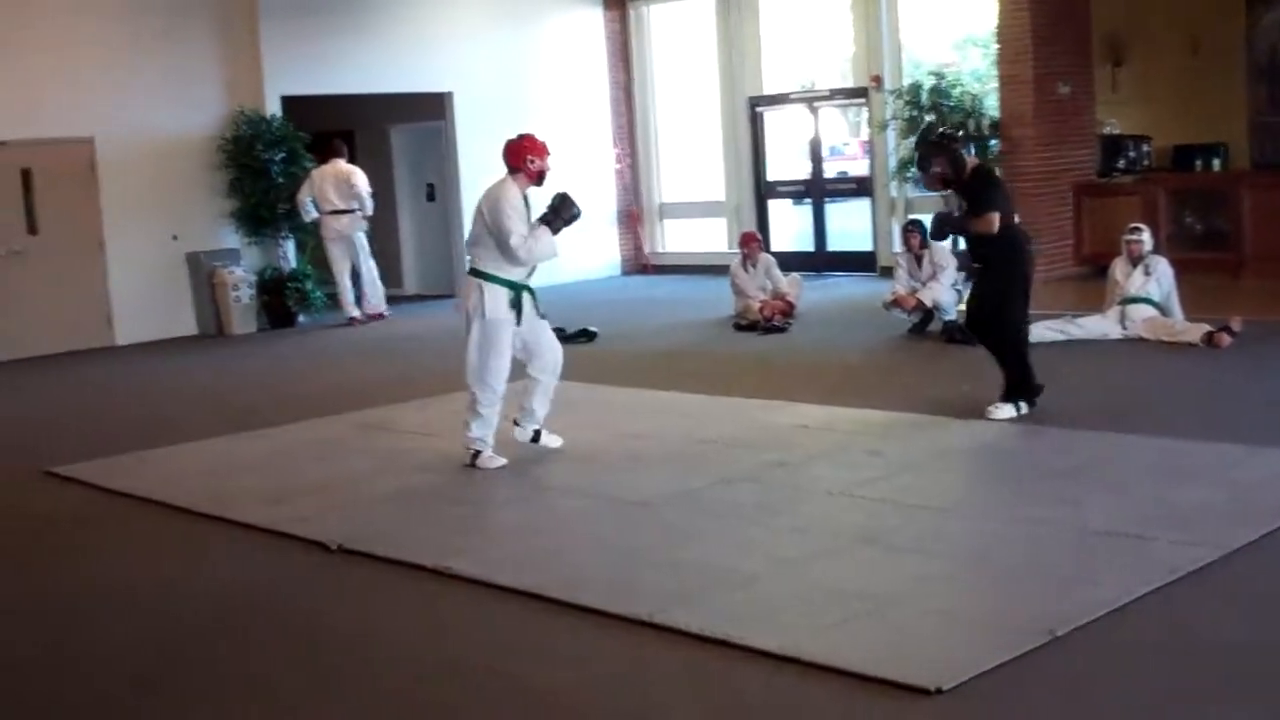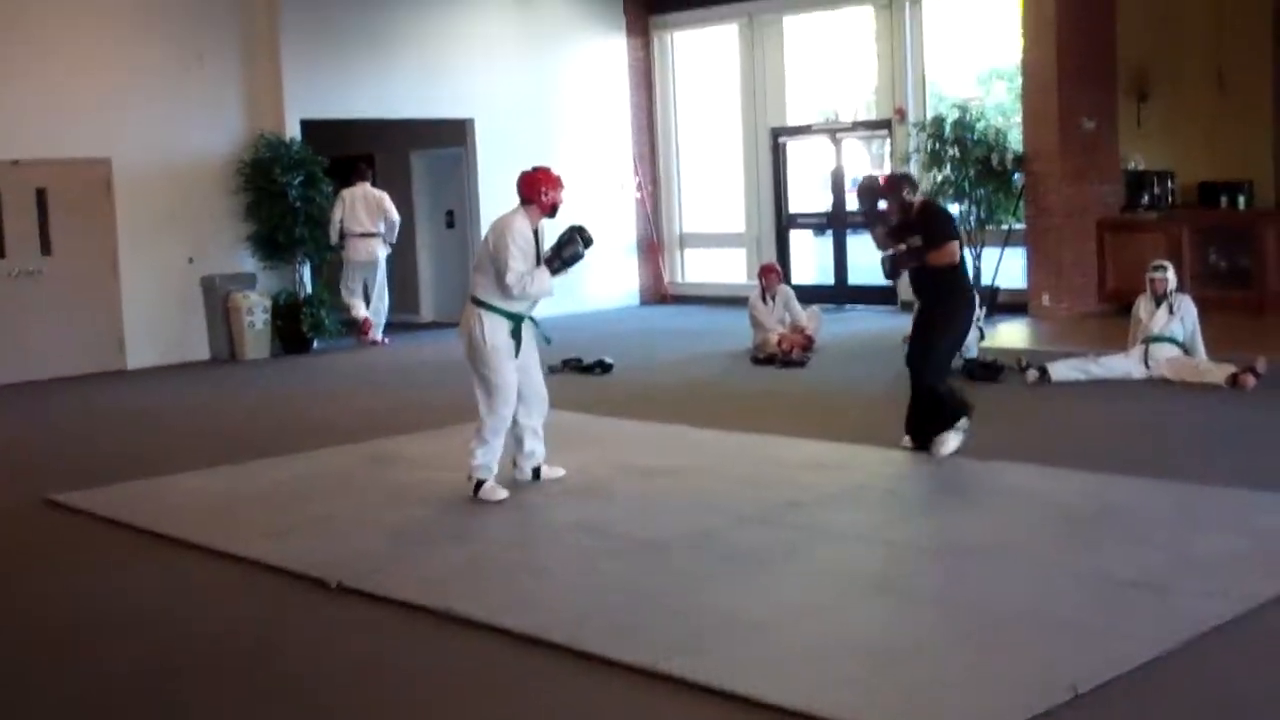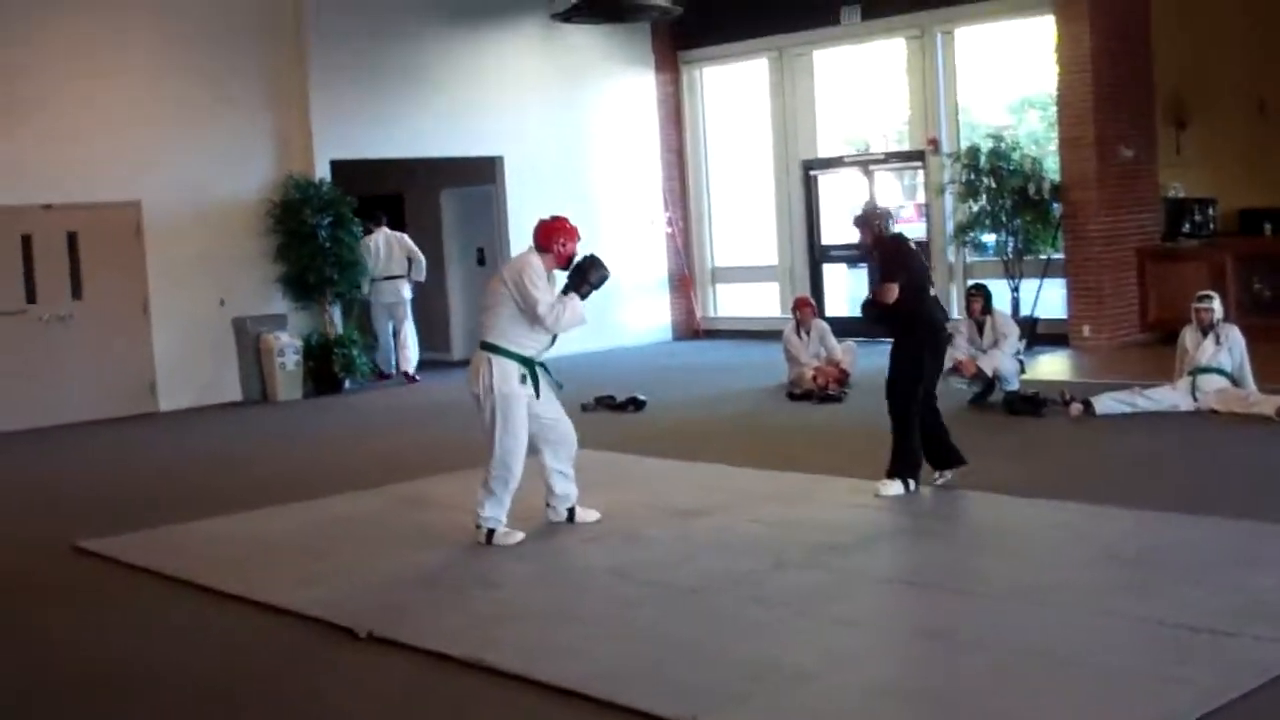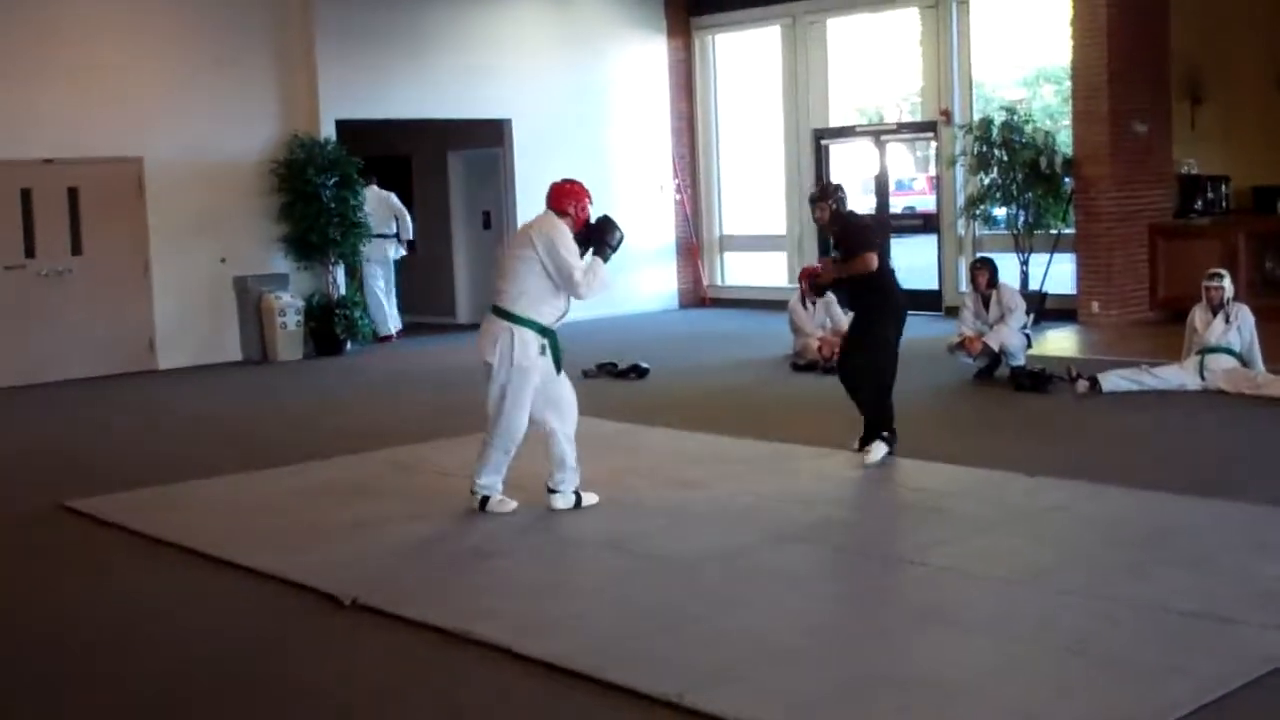
dt=0.4s
person 1, frame 1
left shoulder: (515, 195)
right shoulder: (504, 196)
right elbow: (523, 250)
left wrist: (548, 222)
right wrist: (555, 225)
left hip: (513, 294)
right hip: (490, 295)
left knee: (548, 355)
right knee: (491, 376)
left ankle: (528, 425)
right ankle: (478, 447)
person 1, frame 2
left shoulder: (531, 227)
right shoulder: (511, 228)
right elbow: (517, 285)
left wrist: (559, 254)
right wrist: (556, 263)
left hip: (516, 323)
right hip: (491, 324)
left knee: (533, 395)
right knee: (501, 402)
left ankle: (528, 463)
right ankle: (481, 475)
person 1, frame 3
left shoulder: (536, 269)
right shoulder: (527, 267)
left elbow: (547, 316)
right elbow: (552, 318)
left wrist: (573, 289)
right wrist: (582, 290)
left hip: (526, 369)
right hip: (501, 370)
left knee: (560, 435)
right knee: (509, 453)
left ankle: (562, 505)
right ankle: (490, 524)
person 1, frame 4
left shoulder: (539, 230)
right shoulder: (553, 231)
left elbow: (557, 280)
right elbow: (580, 286)
left wrist: (582, 248)
right wrist: (603, 253)
left hip: (532, 338)
right hip: (516, 339)
left knee: (562, 408)
right knee: (509, 422)
left ankle: (563, 489)
right ankle: (485, 491)
person 2, frame 1
left shoulder: (984, 181)
right shoulder: (965, 177)
left elbow: (990, 225)
right elbow: (931, 181)
left wrist: (954, 224)
right wrist: (925, 156)
left hip: (1009, 264)
right hip: (993, 263)
left knee: (1006, 328)
right knee: (978, 322)
left ankle: (1020, 396)
right ankle: (1027, 382)
person 2, frame 2
left shoulder: (937, 217)
right shoulder: (908, 220)
left elbow: (952, 255)
right elbow: (884, 242)
left wrist: (912, 259)
right wrist: (870, 211)
left hip: (953, 303)
right hip: (932, 303)
left knee: (925, 366)
right knee: (923, 366)
left ankle: (955, 418)
right ankle: (923, 432)
person 2, frame 3
left shoulder: (892, 251)
right shoulder: (896, 249)
left elbow: (888, 295)
left wrist: (872, 301)
right wrist: (878, 306)
left hip: (920, 335)
right hip: (922, 332)
left knee: (904, 403)
right knee: (919, 400)
left ankle: (904, 475)
right ankle: (947, 460)
person 2, frame 4
left shoulder: (856, 228)
right shoulder: (840, 231)
left elbow: (870, 263)
right elbow: (846, 269)
left wrist: (834, 273)
right wrist: (825, 275)
left hip: (882, 307)
right hip: (871, 307)
left knee: (854, 367)
right knee: (875, 371)
left ankle: (881, 432)
right ankle: (879, 433)
person 3, frame 1
left shoulder: (1159, 264)
right shoulder: (1118, 264)
left elbow: (1170, 297)
left wrist: (1180, 324)
right wrist: (1107, 320)
left hip: (1147, 318)
right hip: (1117, 317)
left knee: (1172, 328)
right knee: (1076, 326)
left ankle: (1211, 336)
right ankle: (1028, 332)
person 3, frame 2
left shoulder: (1183, 302)
right shoulder: (1141, 302)
left elbow: (1193, 336)
left wrist: (1203, 365)
right wrist: (1128, 360)
left hip: (1170, 357)
right hip: (1140, 356)
left knee: (1196, 369)
right knee: (1096, 364)
left ankle: (1236, 377)
right ankle: (1042, 372)
person 3, frame 3
left shoulder: (1231, 333)
right shoulder: (1187, 333)
left elbow: (1241, 367)
left wrist: (1251, 395)
right wrist: (1174, 391)
left hip: (1219, 389)
right hip: (1187, 388)
left knee: (1246, 400)
right knee: (1142, 397)
right ankle: (1085, 405)
person 3, frame 4
left shoulder: (1241, 312)
right shoulder: (1197, 312)
left elbow: (1250, 347)
left wrist: (1259, 375)
right wrist: (1182, 370)
left hip: (1227, 369)
right hip: (1195, 367)
left knee: (1256, 382)
right knee: (1149, 376)
right ankle: (1093, 383)
person 4, frame 1
left shoulder: (316, 174)
right shoulder: (352, 170)
left elbow: (302, 198)
right elbow: (362, 191)
left wrist: (314, 217)
right wrist: (367, 212)
left hip: (329, 225)
right hip: (351, 222)
left knee: (340, 270)
right knee: (366, 265)
left ankle: (352, 313)
right ankle: (375, 308)
person 4, frame 2
left shoulder: (345, 194)
right shoulder: (380, 195)
left elbow: (335, 219)
right elbow: (394, 218)
left wrist: (335, 240)
right wrist: (389, 238)
left hip: (353, 246)
right hip: (375, 246)
left knee: (351, 288)
right knee: (378, 291)
left ankle: (363, 318)
right ankle: (376, 334)
person 4, frame 3
left shoulder: (368, 241)
right shoulder: (401, 237)
left elbow: (366, 267)
right elbow: (419, 258)
left wrist: (365, 290)
right wrist: (415, 278)
left hip: (379, 289)
right hip: (400, 287)
left knee: (383, 332)
right knee: (406, 329)
left ankle: (387, 369)
right ankle: (408, 368)
person 4, frame 4
right shoulder: (388, 196)
right elbow: (404, 216)
right wrist: (404, 239)
left hip: (369, 247)
right hip: (389, 245)
left knee: (375, 290)
right knee: (389, 288)
left ankle: (386, 331)
right ankle: (393, 327)
